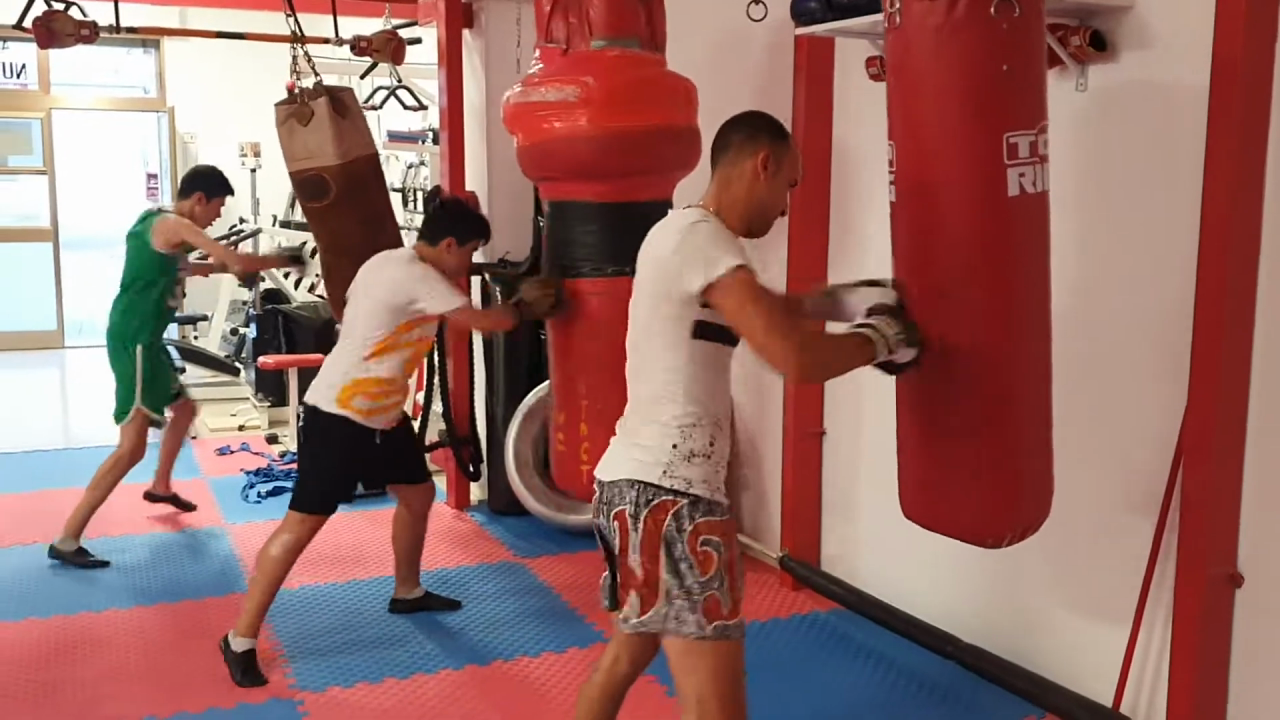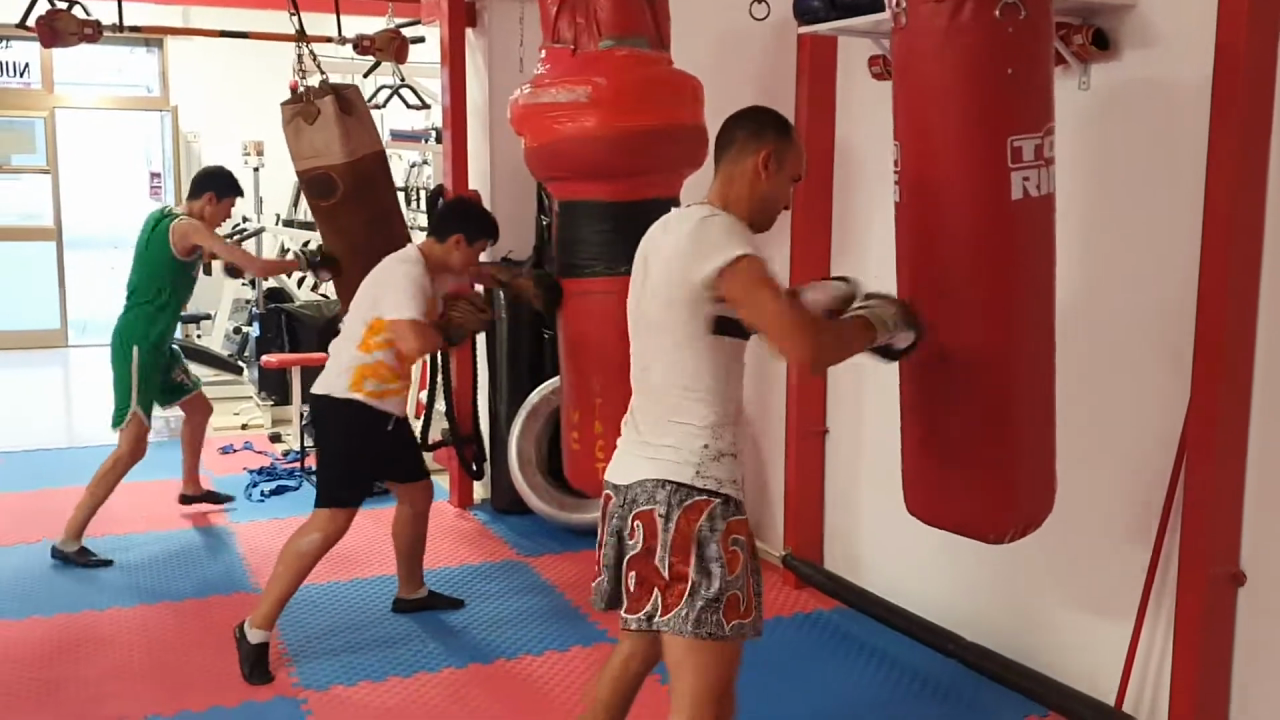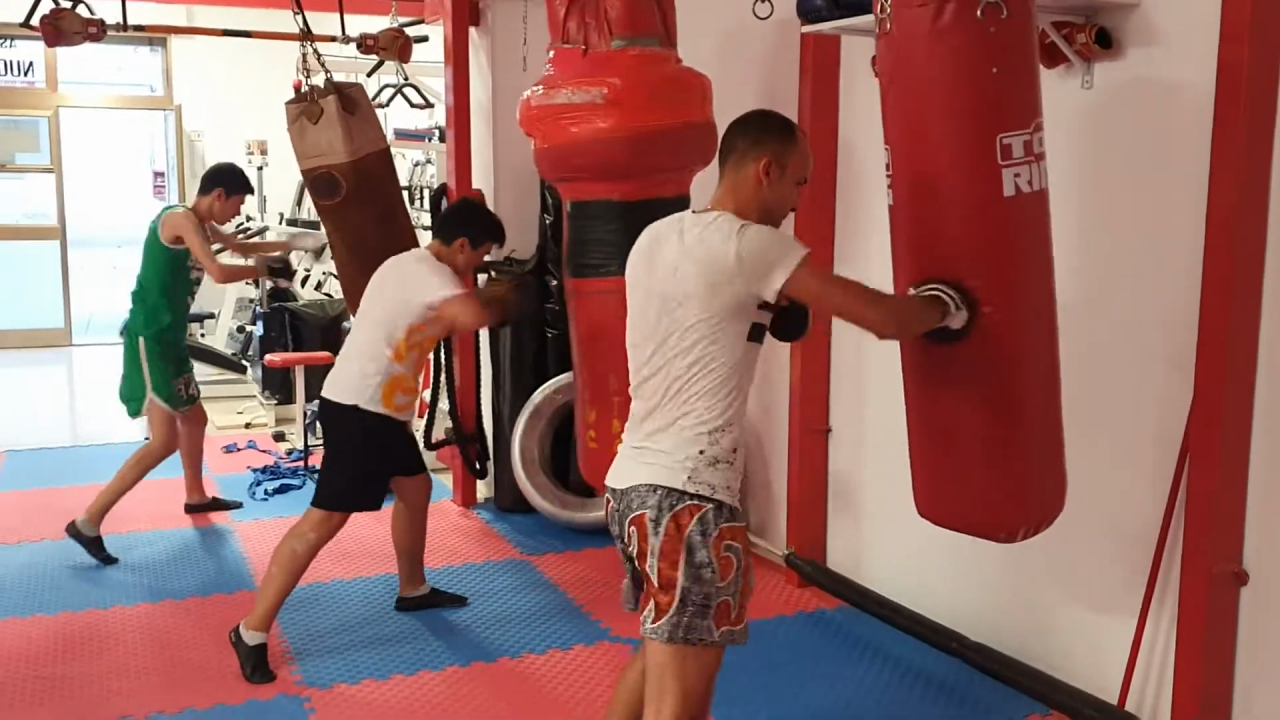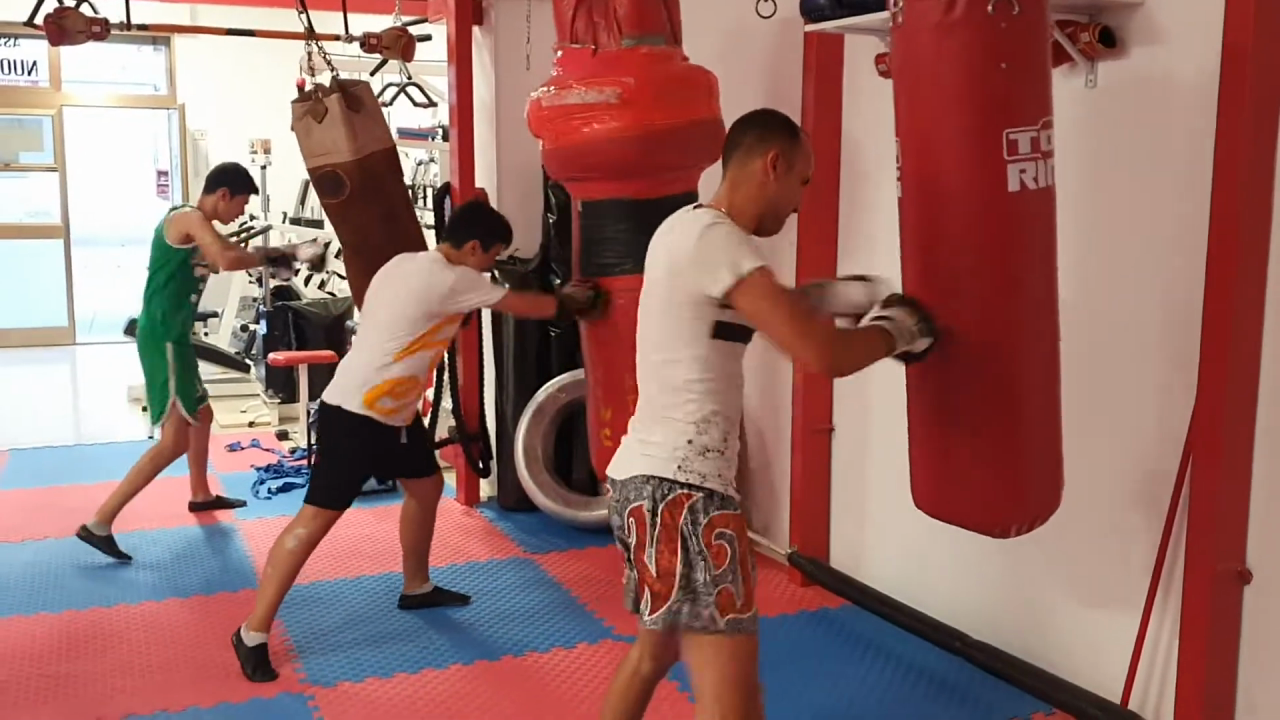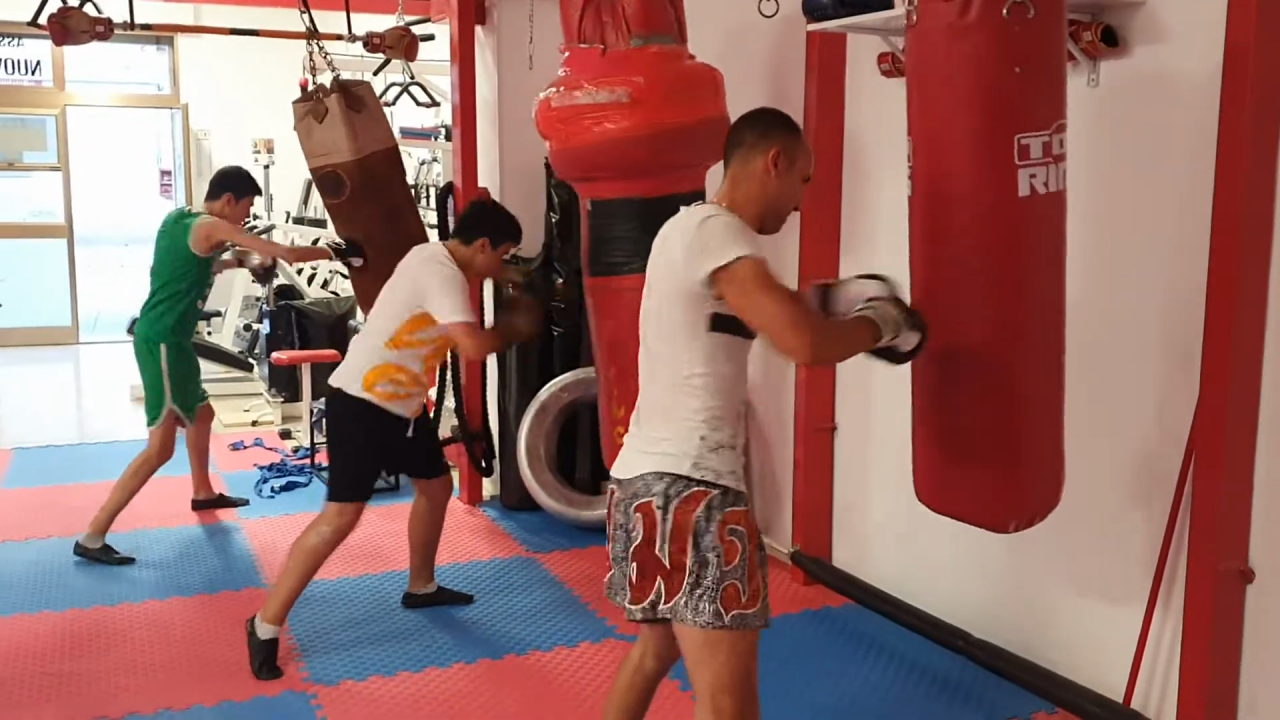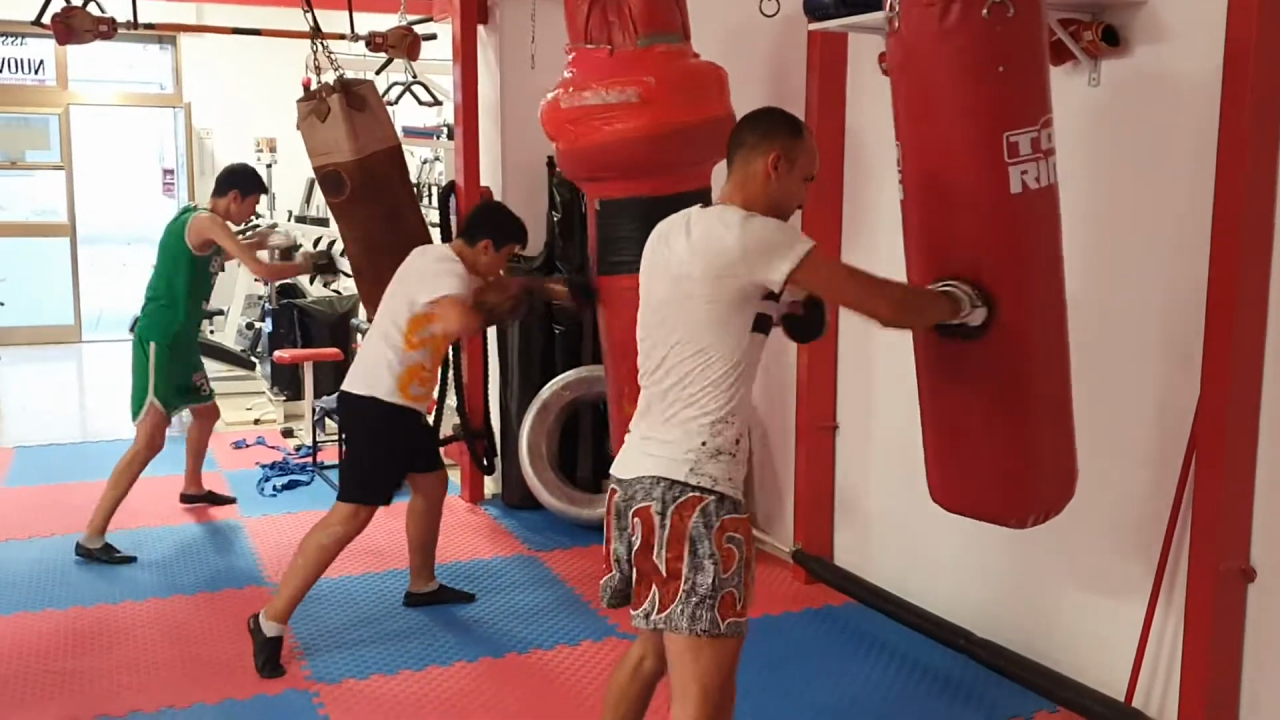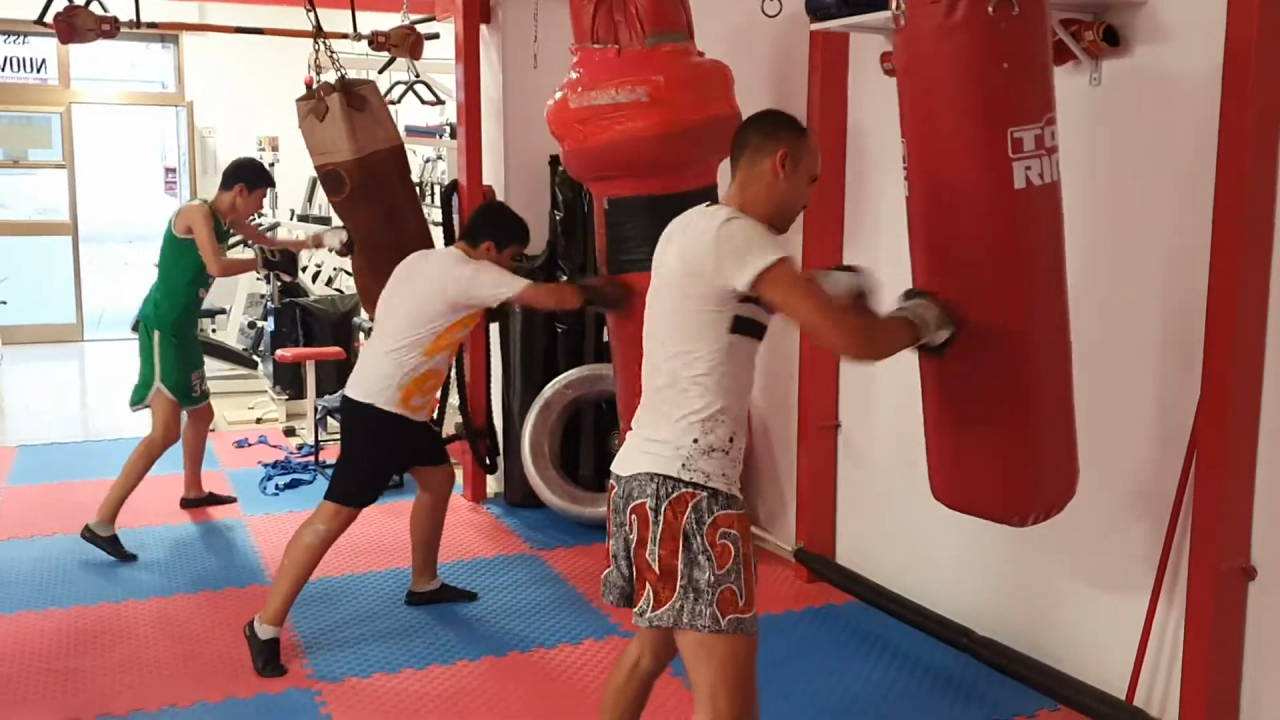
dt=0.1s
person 1, frame 1
left shoulder: (672, 233)
right shoulder: (705, 240)
left elbow: (761, 311)
right elbow: (795, 359)
right wrist: (878, 336)
left hip: (626, 475)
right hip: (669, 489)
left knee: (632, 644)
person 1, frame 2
left shoulder: (667, 231)
right shoulder: (715, 232)
right elbow: (806, 349)
left wrist: (815, 302)
right wrist: (879, 320)
left hip: (634, 476)
right hip: (687, 487)
left knee: (641, 644)
person 1, frame 3
left shoulder: (653, 238)
right shoulder: (747, 242)
right elbow: (882, 317)
left wrist: (782, 304)
right wrist: (943, 304)
left hip: (638, 479)
right hip: (687, 492)
left knee: (661, 656)
person 1, frame 4
left shoulder: (682, 229)
right shoulder: (719, 242)
left elbow: (780, 309)
right elbow: (822, 356)
right wrist: (898, 326)
left hip: (639, 474)
right hip: (681, 484)
left knee: (653, 649)
person 1, frame 5
left shoulder: (683, 228)
right shoulder: (719, 232)
left elbow: (740, 310)
right elbow: (809, 344)
left wrist: (819, 301)
right wrist: (878, 319)
left hip: (638, 474)
right hip: (689, 484)
left knee: (657, 649)
person 1, frame 6
left shoulder: (670, 231)
right shoulder: (753, 236)
right elbow: (889, 305)
left wrist: (788, 306)
right wrist: (960, 301)
left hip: (640, 474)
right hip: (692, 487)
left knee: (654, 648)
person 1, frame 7
left shoulder: (688, 228)
right shoulder: (739, 236)
right elbow: (855, 341)
left wrist: (825, 294)
right wrist: (925, 316)
left hip: (642, 471)
right hip: (687, 484)
left knee: (654, 642)
person 2, frame 1
left shoulder: (390, 263)
right shoulder: (416, 276)
right elbow: (485, 323)
right wrist: (529, 303)
left hip: (381, 413)
right hip: (339, 413)
left knee: (417, 494)
right knee: (302, 526)
left ankle: (408, 592)
right ankle: (241, 640)
person 2, frame 2
left shoulder: (427, 271)
right shoulder: (409, 272)
left elbow: (440, 318)
right elbow: (412, 344)
right wrist: (458, 330)
left hip: (379, 408)
right hip: (346, 404)
left knee: (418, 492)
right knee: (330, 522)
left ankle: (411, 591)
right ankle: (255, 632)
person 2, frame 3
left shoulder: (406, 265)
right shoulder: (429, 271)
right elbow: (477, 316)
right wrist: (501, 306)
left hip: (382, 409)
right hip: (360, 409)
left knee: (415, 488)
right knee: (326, 520)
left ankle: (413, 588)
right ankle: (251, 632)
person 2, frame 4
left shoulder: (406, 264)
right shoulder: (451, 279)
right elbow: (524, 306)
right wrist: (572, 301)
left hip: (392, 410)
right hip: (356, 412)
left knee: (427, 488)
right knee: (316, 519)
left ankle: (416, 587)
right ankle: (253, 634)
person 2, frame 5
left shoulder: (442, 262)
right shoulder: (438, 272)
right elbow: (473, 347)
left wrist: (516, 310)
right wrist: (514, 330)
left hip: (402, 405)
right hip: (364, 401)
left knee: (438, 487)
right knee: (342, 515)
left ankle: (422, 586)
right ankle: (266, 625)
person 2, frame 6
left shoulder: (439, 259)
right shoulder: (441, 268)
left elbow: (479, 302)
right elbow: (457, 323)
left wrist: (515, 296)
right wrist: (492, 310)
left hip: (402, 402)
right hip: (376, 402)
left knee: (432, 484)
right knee: (351, 515)
left ankle: (422, 584)
right ankle: (270, 623)
person 2, frame 7
left shoulder: (420, 261)
right shoulder: (474, 274)
right elbow: (547, 297)
right wrist: (601, 293)
left hip: (405, 403)
right hip: (378, 407)
left knee: (437, 480)
right knee: (336, 514)
left ankle: (424, 583)
right ankle: (265, 625)
person 3, frame 1
left shoulder: (158, 219)
right shoulder: (175, 226)
right elbow: (236, 263)
left wrist: (208, 267)
right wrist: (288, 259)
left hip: (147, 340)
right hip: (134, 343)
left knee: (184, 410)
right knee: (132, 445)
left ankle: (160, 487)
right ankle: (66, 541)
person 3, frame 2
left shoulder: (165, 219)
right shoulder: (189, 229)
right elbow: (256, 268)
left wrist: (213, 259)
right wrist: (305, 262)
left hip: (154, 340)
right hip: (138, 345)
left knee: (199, 407)
right knee: (132, 446)
left ankle: (191, 487)
right ankle: (68, 542)
person 3, frame 3
left shoulder: (193, 222)
right shoulder: (182, 219)
left elbow: (240, 246)
right elbow: (220, 273)
left wrist: (284, 244)
right wrist: (267, 268)
left hip: (169, 337)
right hip: (149, 338)
left knee: (193, 418)
right knee: (163, 439)
left ankle: (196, 496)
right ankle: (87, 523)
person 3, frame 4
left shoulder: (196, 221)
right shoulder: (188, 218)
left elbow: (231, 254)
right elbow: (227, 261)
left wrist: (268, 254)
right wrist: (267, 256)
left hip: (176, 337)
right hip: (163, 339)
left knee: (201, 417)
right knee: (175, 440)
left ankle: (201, 494)
right ankle: (98, 523)
person 3, frame 5
left shoulder: (181, 219)
right shoulder: (212, 226)
right elbow: (280, 254)
left wrist: (233, 260)
right wrist: (334, 250)
left hip: (174, 339)
right hip: (160, 341)
left knee: (200, 413)
right knee: (161, 443)
left ankle: (202, 492)
right ankle: (92, 538)
person 3, frame 6
left shoulder: (195, 219)
right shoulder: (207, 223)
left elbow: (221, 255)
right elbow: (262, 271)
left wrist: (261, 242)
right wrist: (308, 264)
left hip: (179, 337)
right hip: (159, 340)
left knee: (207, 411)
right knee: (149, 440)
left ankle: (193, 487)
right ankle: (91, 537)
person 3, frame 7
left shoulder: (219, 220)
right shoulder: (196, 212)
left elbow: (268, 242)
right elbow: (217, 265)
left wrist: (316, 240)
right wrist: (264, 262)
left hip: (181, 332)
right hip: (161, 330)
left knee: (201, 413)
right knee: (165, 430)
left ankle: (193, 491)
right ankle: (101, 524)
